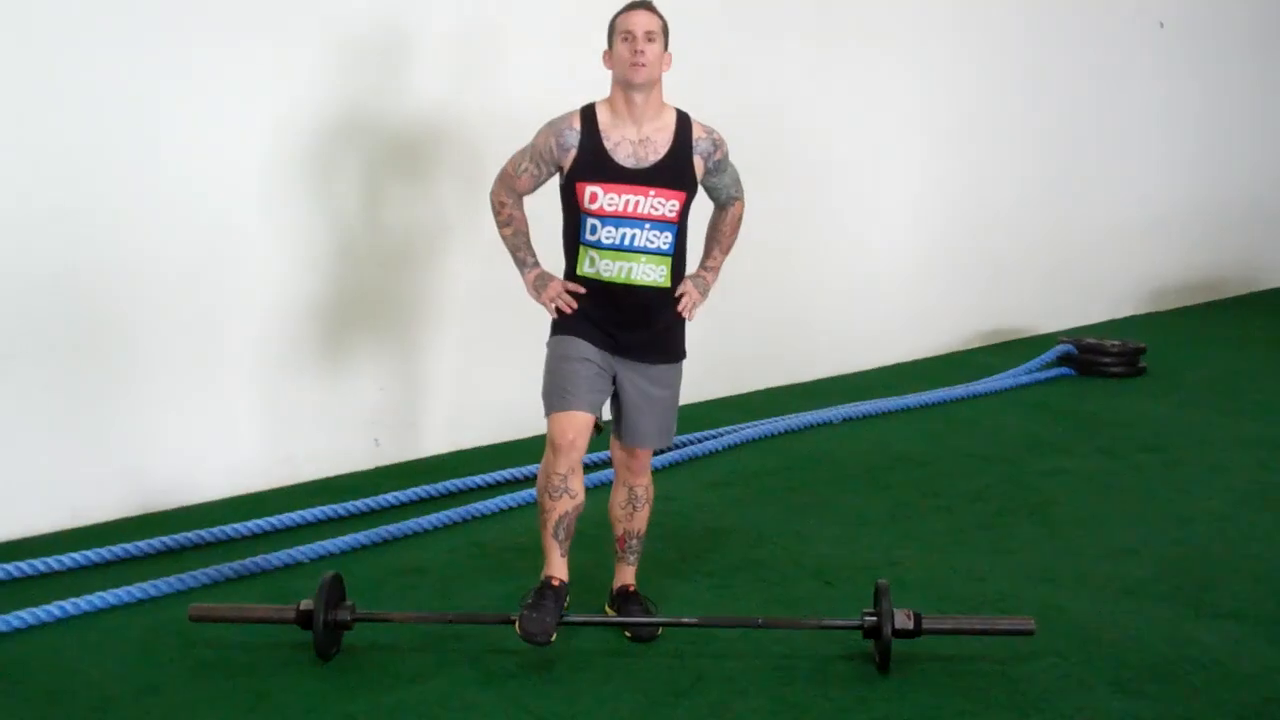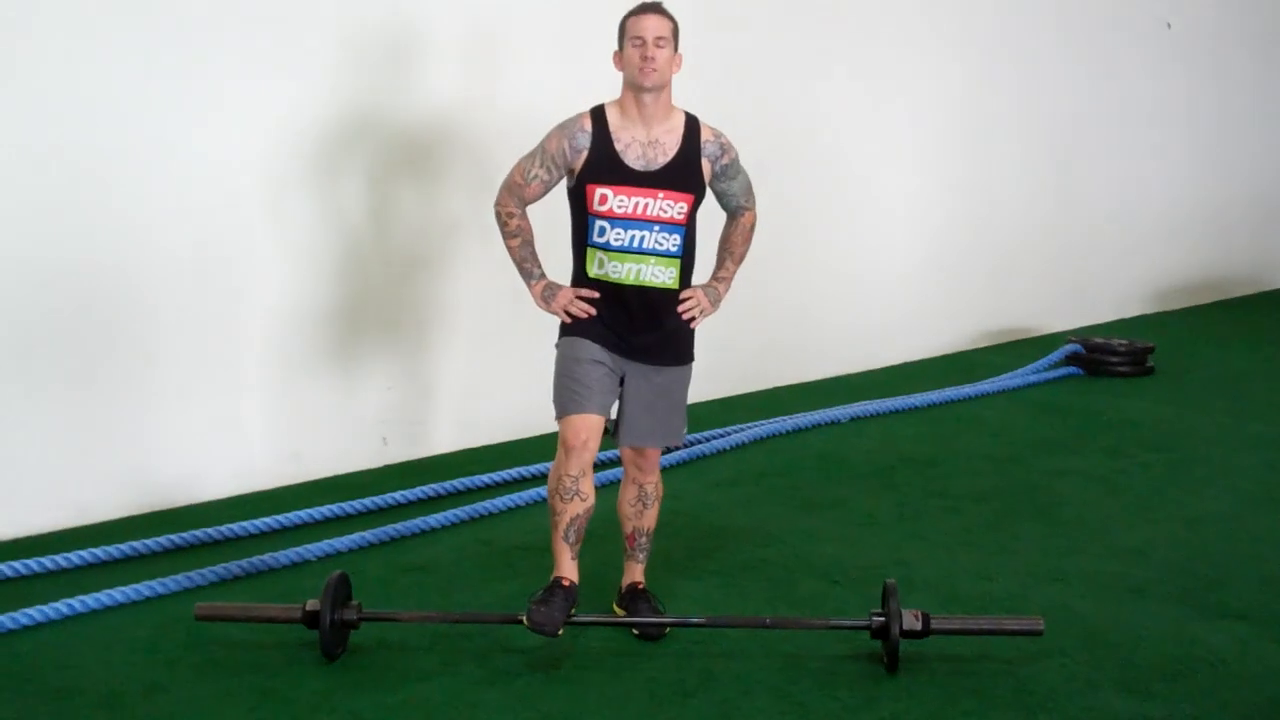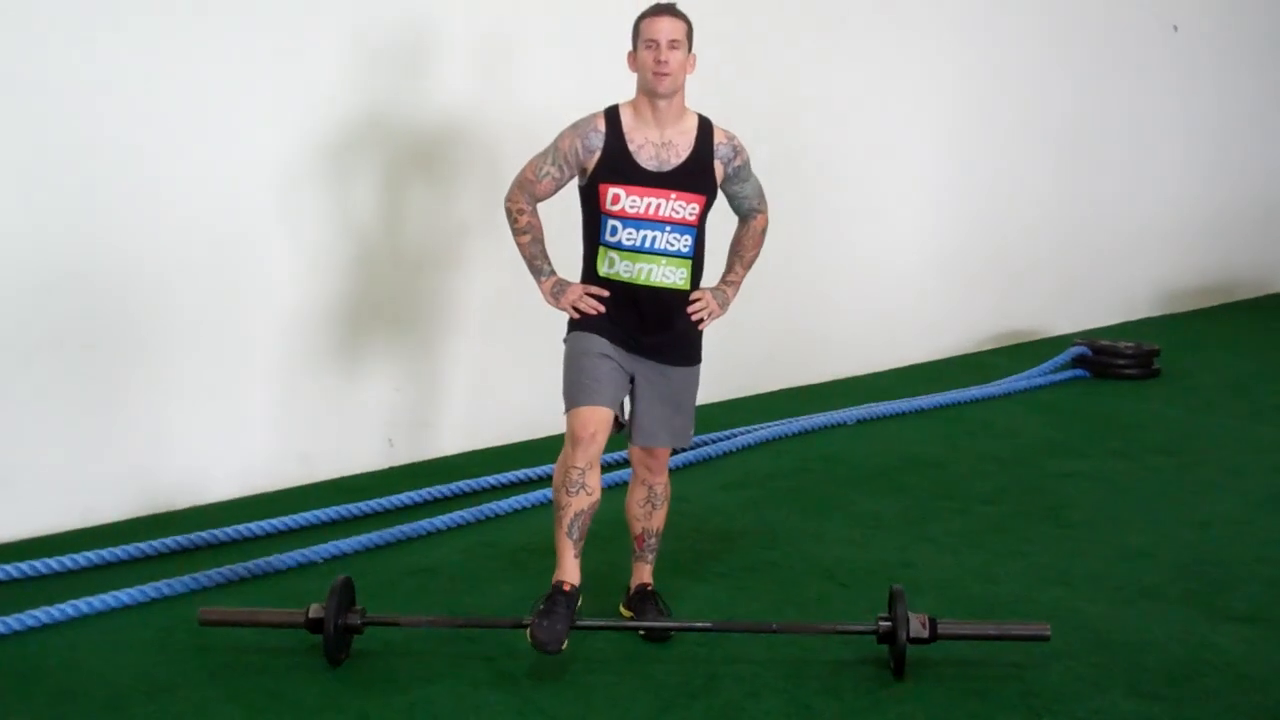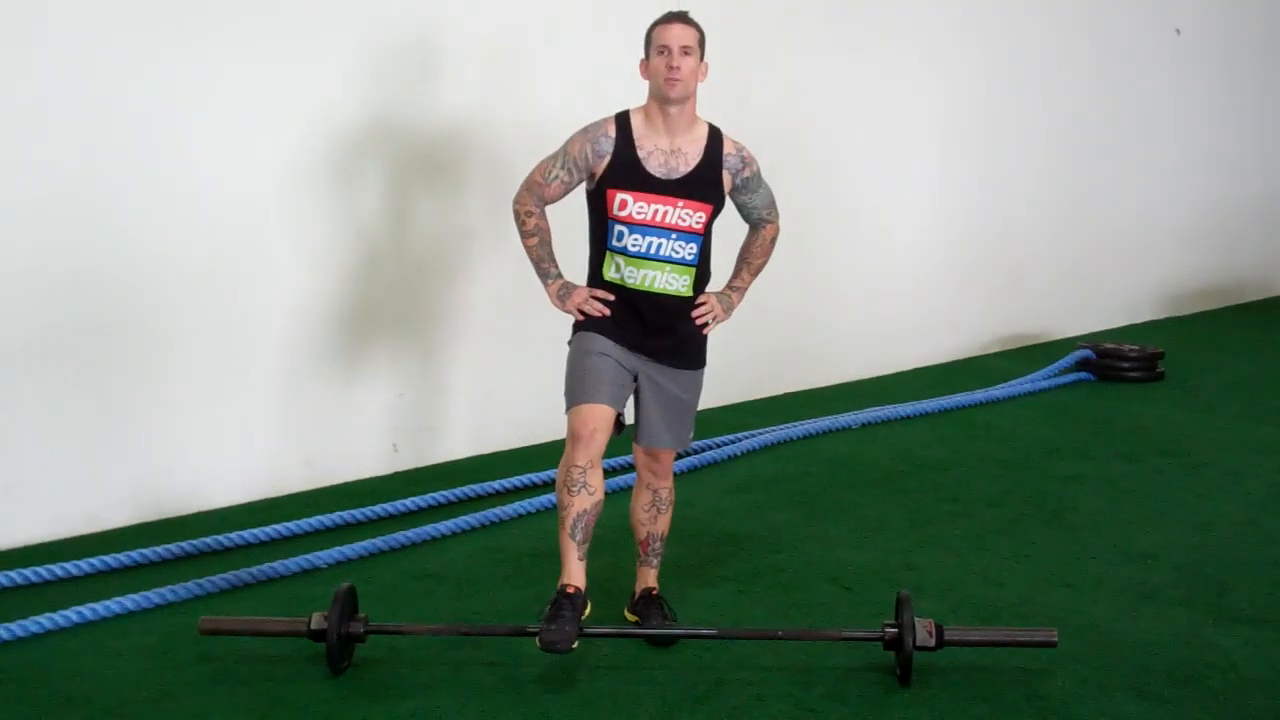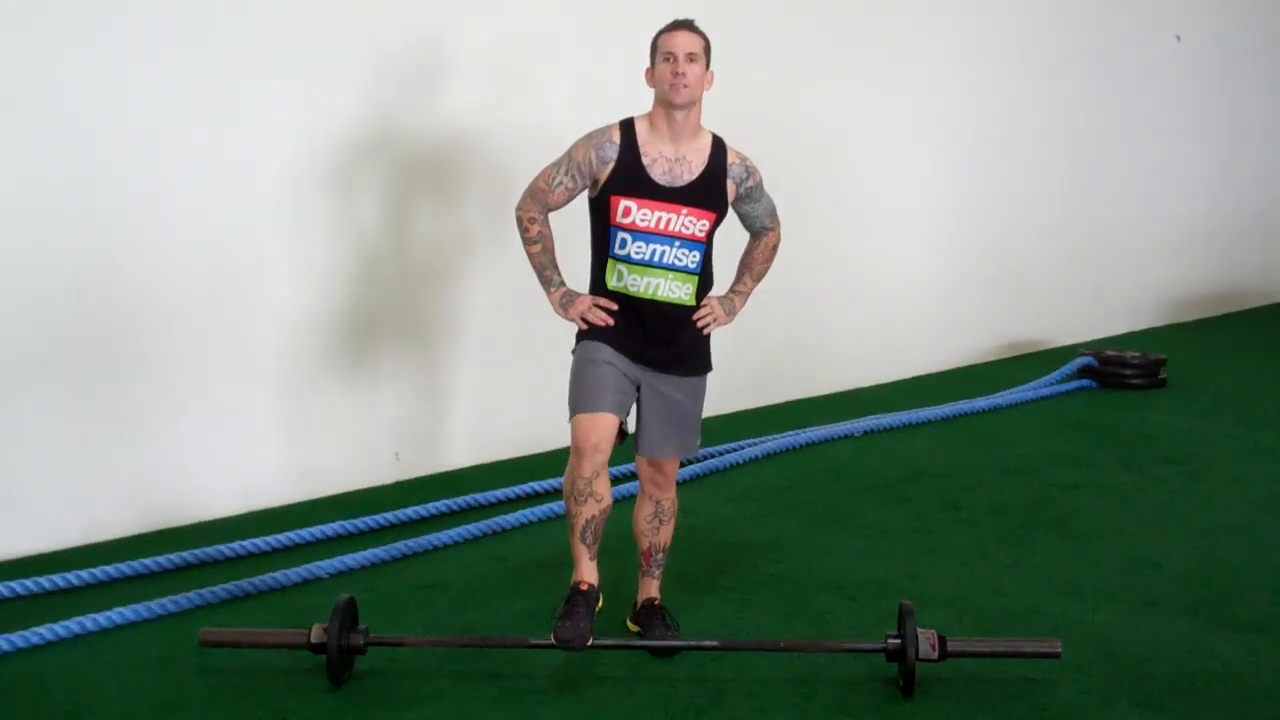
dt=0.2s
person 1, frame 1
left shoulder: (699, 141)
right shoulder: (567, 133)
left elbow: (731, 203)
right elbow: (505, 193)
left wrist: (706, 275)
right wrist: (533, 274)
left hip: (656, 335)
right hip: (583, 325)
left knee: (635, 461)
right knee: (566, 443)
left ankle: (626, 586)
right ankle: (554, 580)
person 1, frame 2
left shoulder: (708, 145)
right shoulder: (578, 136)
left elbow: (744, 210)
right elbow: (509, 202)
left wrist: (719, 287)
right wrist: (539, 286)
left hip: (664, 335)
right hip: (592, 326)
left knee: (644, 461)
right knee: (578, 443)
left ankle: (634, 585)
right ankle: (564, 579)
person 1, frame 3
left shoulder: (720, 146)
right shoulder: (592, 134)
left elbow: (755, 214)
right elbow: (520, 197)
left wrist: (728, 288)
right wrist: (549, 282)
left hip: (674, 334)
right hip: (601, 323)
left knee: (653, 459)
right knee: (585, 436)
left ankle: (641, 587)
right ankle: (565, 585)
person 1, frame 4
left shoulder: (729, 156)
right shoulder: (601, 140)
left elbow: (767, 222)
right elbow: (527, 200)
left wrist: (732, 295)
right wrist: (554, 284)
left hip: (678, 338)
right hip: (605, 324)
left knee: (657, 463)
right knee: (586, 435)
left ankle: (645, 591)
right ankle: (571, 589)
person 1, frame 5
left shoulder: (732, 167)
right shoulder: (606, 146)
left elbow: (767, 232)
right elbow: (531, 207)
left wrist: (734, 301)
right wrist: (557, 293)
left hip: (680, 347)
right hip: (608, 335)
left knee: (660, 474)
right knee: (590, 447)
left ankle: (649, 601)
right ankle: (584, 584)
